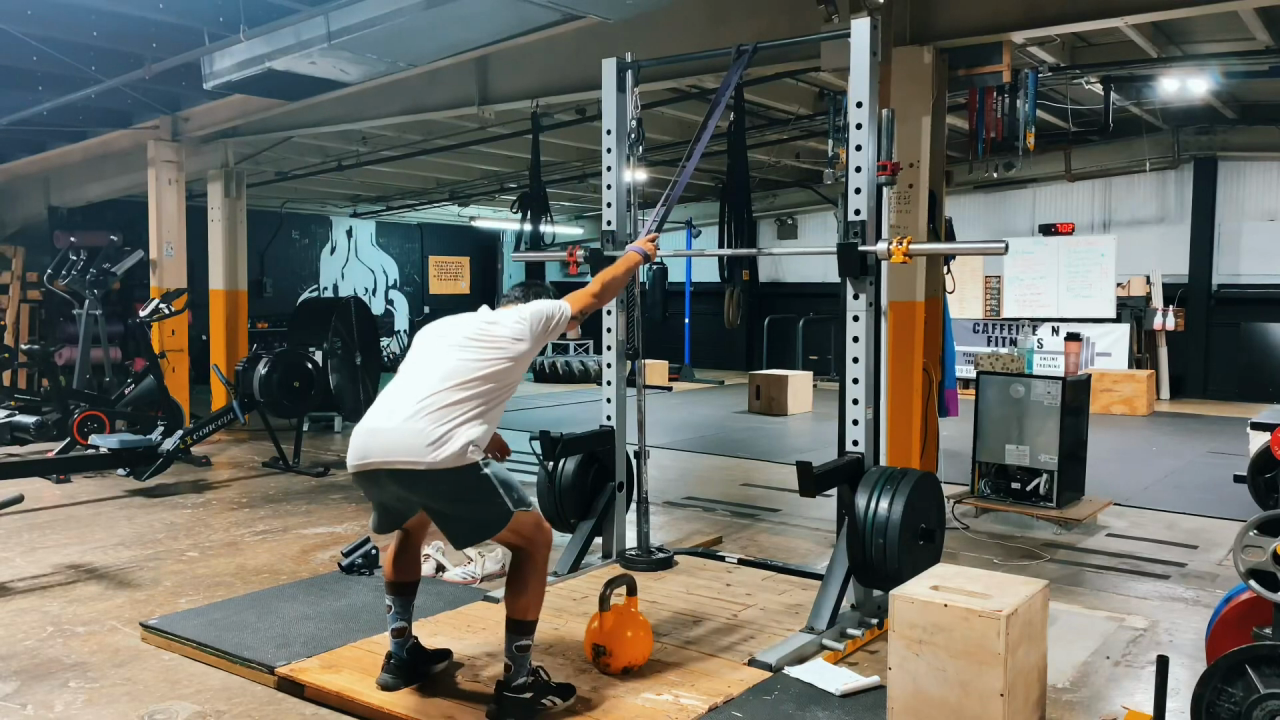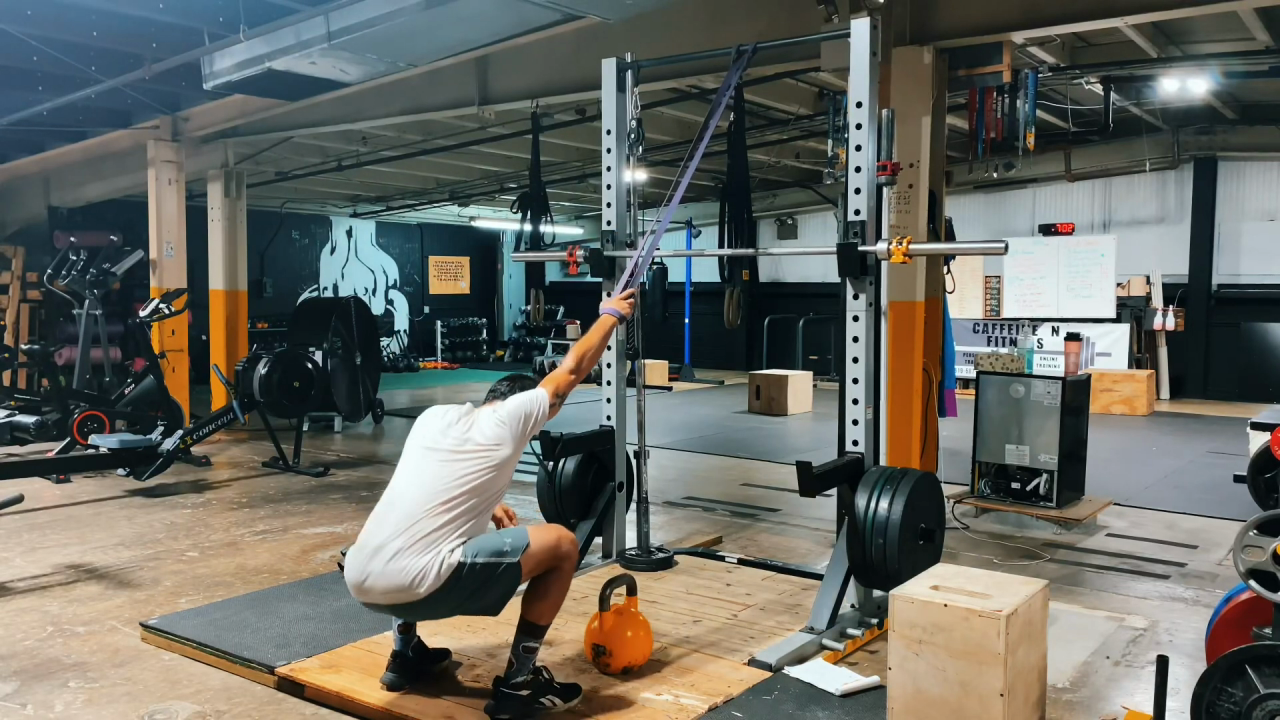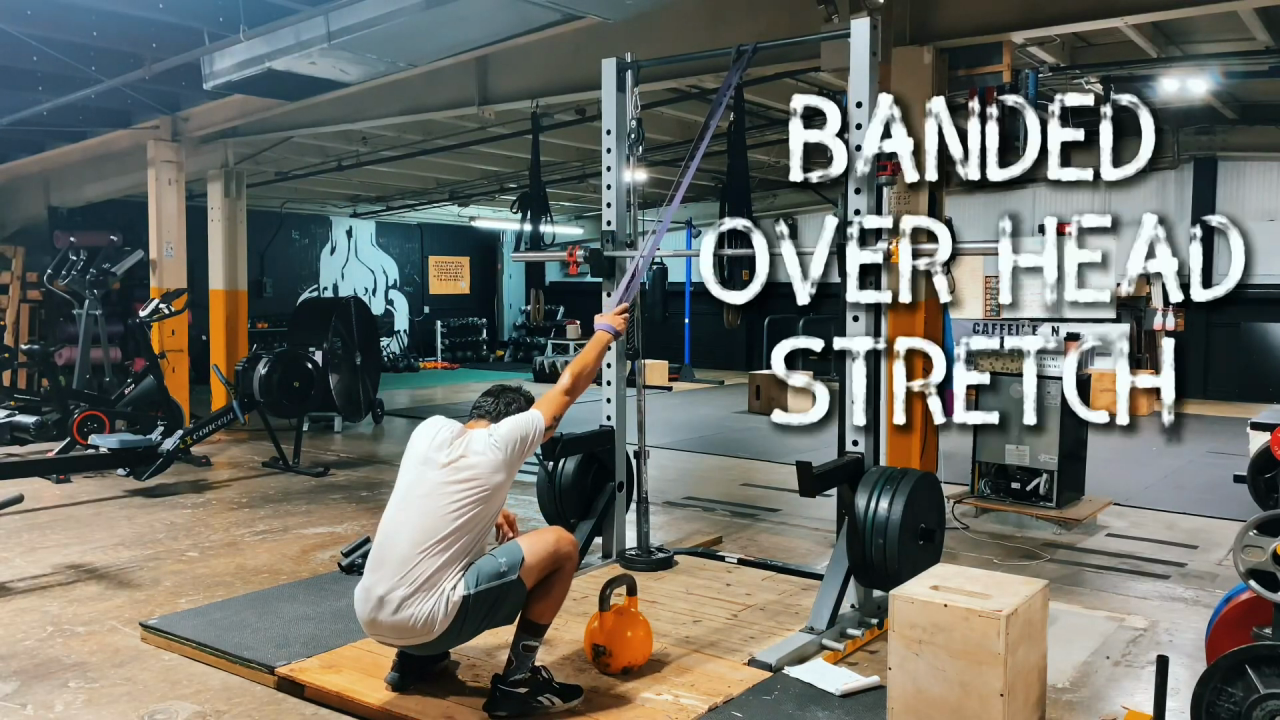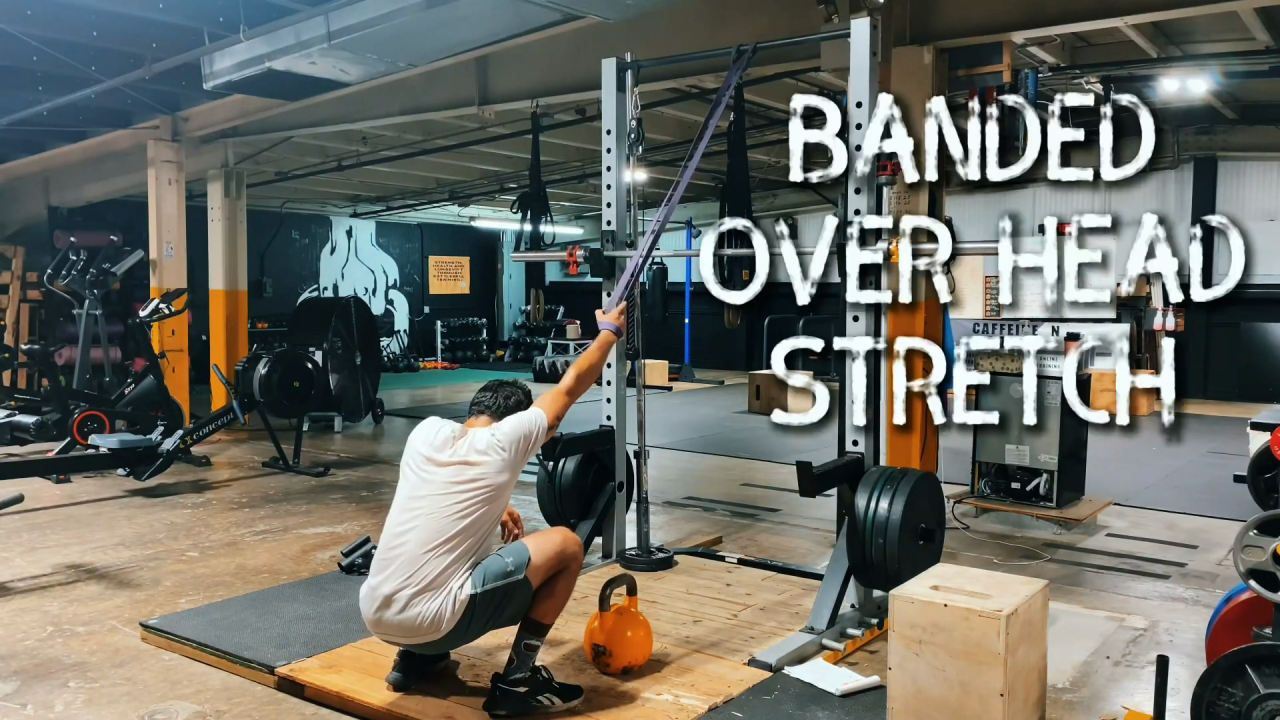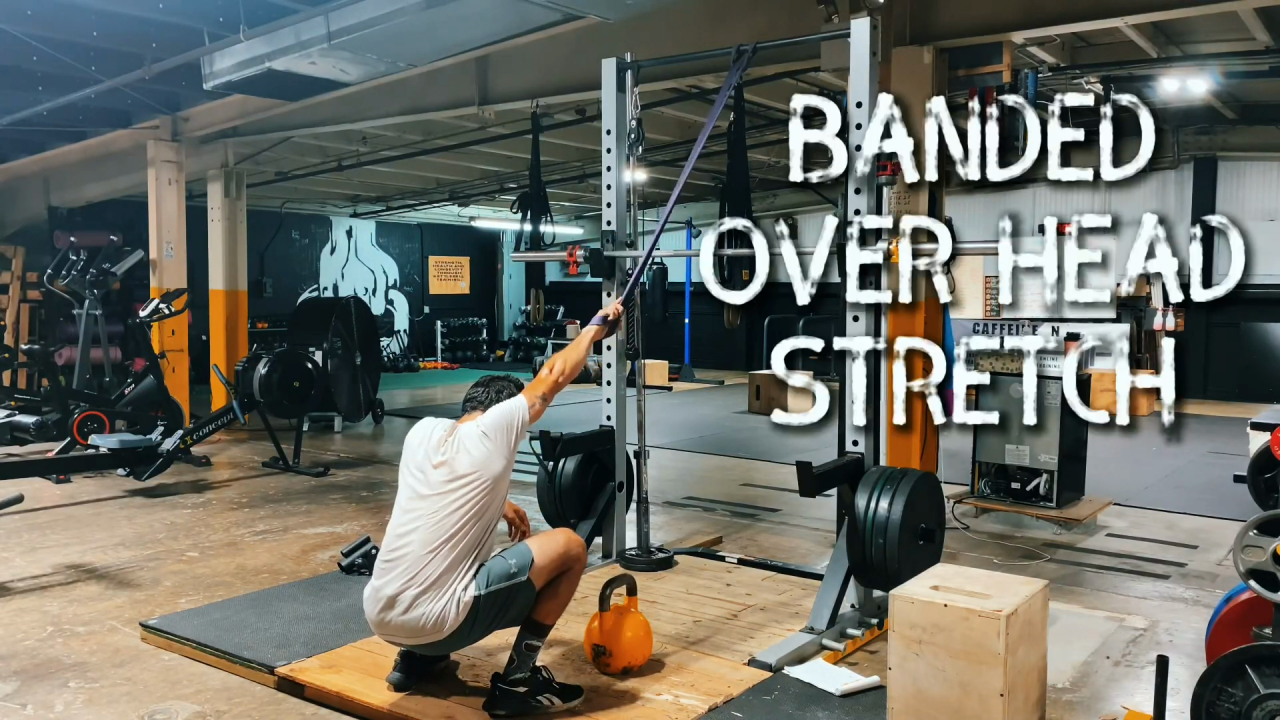
dt=1s
person 1, frame 1
left shoulder: (439, 325)
right shoulder: (527, 319)
right elbow: (595, 293)
right wrist: (637, 253)
left hip: (365, 451)
right hip: (432, 454)
left knee: (411, 526)
right knee: (533, 540)
left ankle: (401, 655)
person 1, frame 2
left shoulder: (435, 416)
right shoulder: (508, 420)
right elbow: (572, 368)
right wrist: (611, 314)
left hip: (360, 579)
right hip: (415, 584)
right knee: (562, 546)
left ankle: (406, 655)
right ankle: (517, 685)
person 1, frame 3
left shoulder: (431, 429)
right shoulder: (499, 443)
right elbow: (567, 387)
right wrist: (606, 331)
left hip: (369, 615)
right hip: (425, 621)
right knee: (561, 545)
left ankle: (412, 658)
right ankle: (515, 684)
person 1, frame 4
left shoulder: (427, 431)
right shoulder: (504, 441)
right elbow: (571, 386)
right wrist: (610, 331)
left hip: (375, 615)
right hip: (431, 621)
right knee: (566, 544)
left ankle: (414, 658)
right ankle: (516, 682)
person 1, frame 5
left shoulder: (423, 431)
right shoulder: (493, 429)
right elbow: (555, 374)
left wrist: (498, 503)
right wrist: (595, 328)
left hip: (379, 616)
right hip: (436, 621)
right knee: (569, 545)
left ankle: (415, 658)
right ankle: (516, 682)
